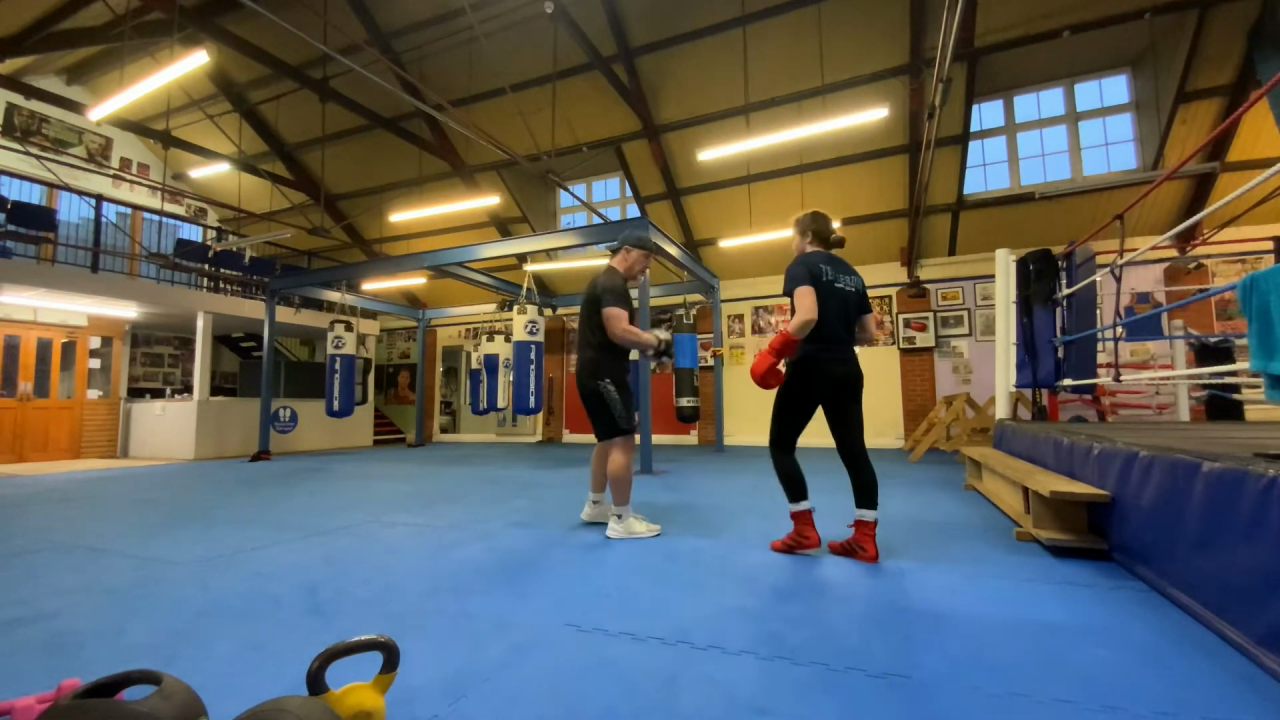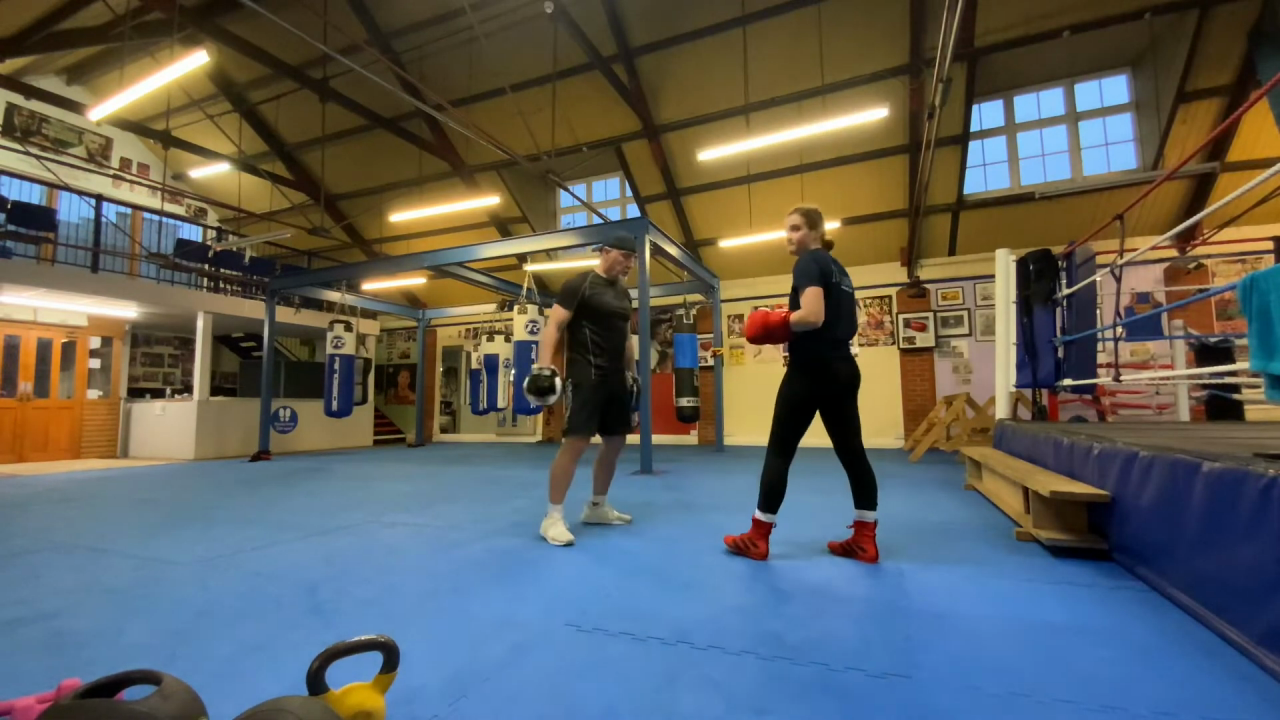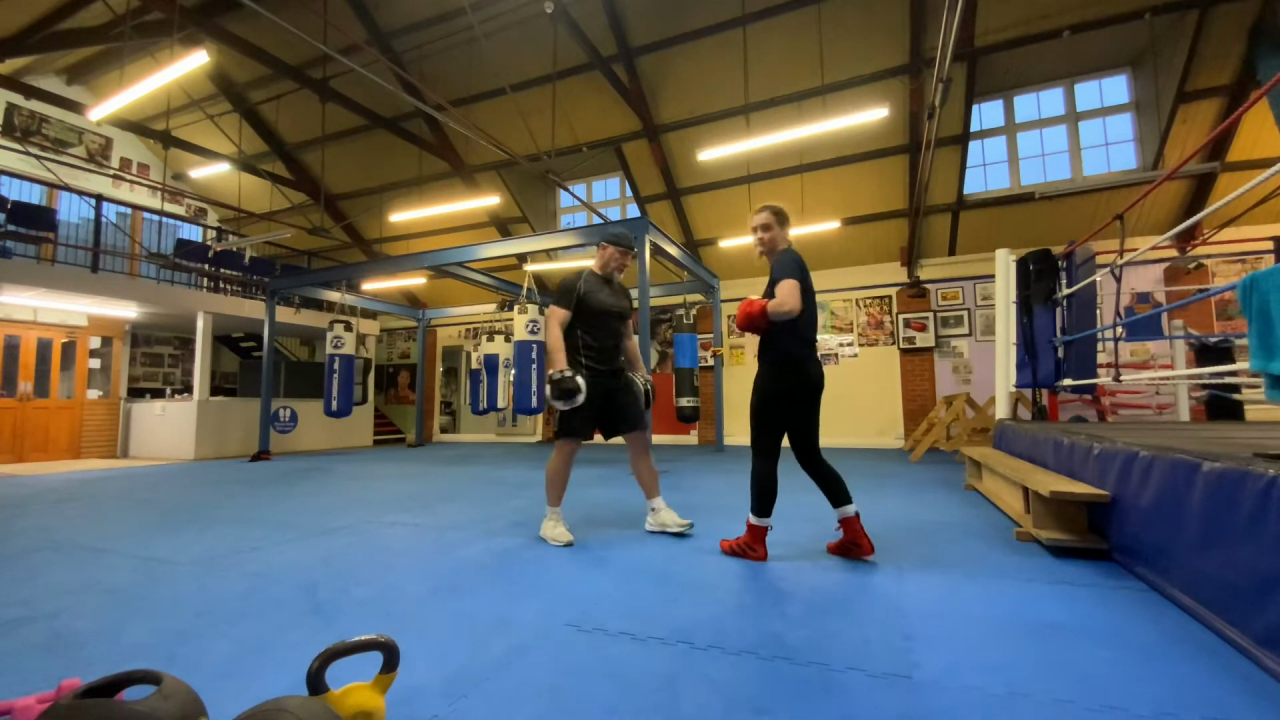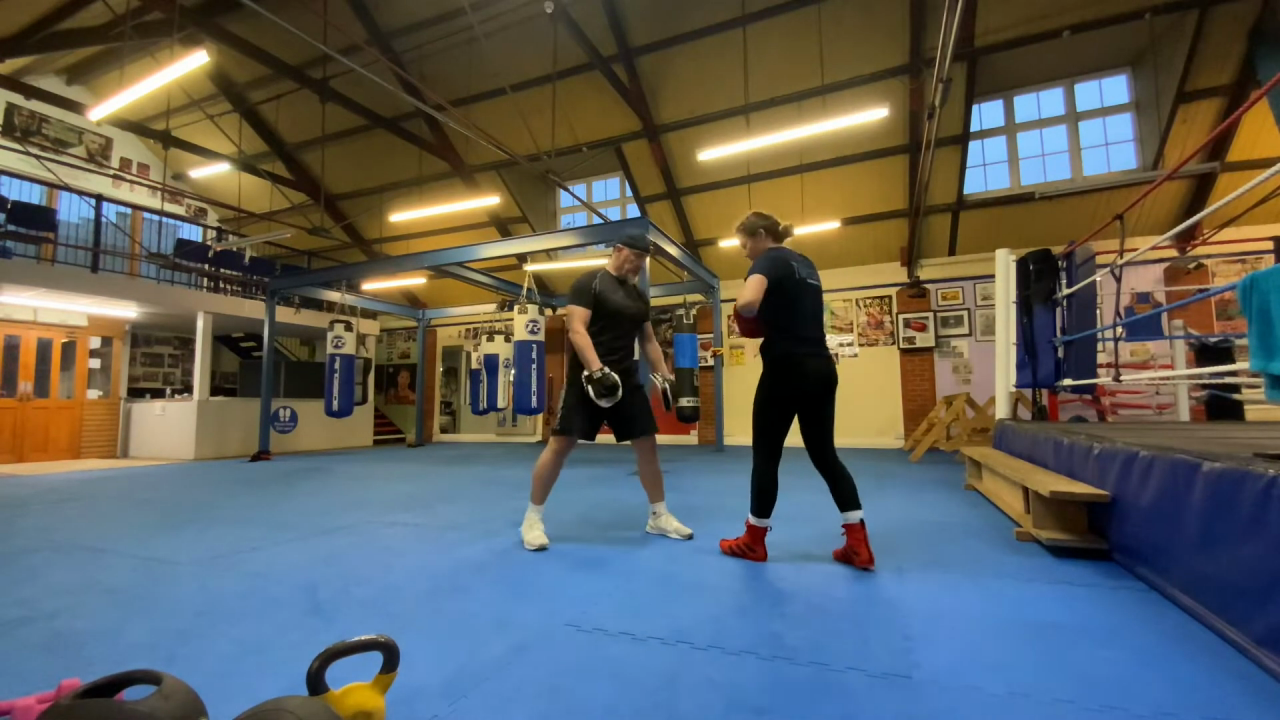
dt=0.4s
person 1, frame 1
left shoulder: (802, 266)
right shoulder: (851, 274)
left elbow: (807, 316)
right elbow: (868, 334)
left wrist: (774, 352)
left hip: (810, 370)
right hip: (847, 371)
left knee: (781, 445)
right knee: (854, 451)
left ankle: (804, 529)
right ankle: (865, 538)
person 1, frame 2
left shoulder: (809, 262)
right shoulder: (838, 270)
left elbow: (813, 317)
left wrist: (773, 323)
right wrist: (788, 329)
left hip: (812, 370)
right hip: (845, 370)
left knee: (780, 452)
right knee: (852, 452)
left ankle: (758, 537)
right ankle: (865, 540)
person 1, frame 3
left shoulder: (785, 261)
right shoulder: (789, 263)
left elbow: (789, 307)
left wrist: (756, 310)
right wrist: (761, 319)
left hip: (783, 370)
right hip: (806, 371)
left knee: (764, 454)
right knee: (809, 455)
left ankle: (754, 541)
right ankle: (855, 535)
person 1, frame 4
left shoulder: (770, 260)
right shoulder: (805, 264)
left elbow: (747, 302)
left wrist: (743, 316)
right wrist: (765, 322)
left hip: (786, 369)
right hip: (821, 368)
left knee: (766, 454)
right knee: (824, 453)
left ankle: (754, 541)
right ankle: (858, 543)
person 2, frame 1
left shoulder: (611, 284)
right shoulder: (611, 283)
right elbow: (619, 332)
left wrist: (650, 340)
right wrist: (656, 342)
left hip: (605, 372)
right hip: (602, 373)
left knee: (611, 440)
right knee: (623, 441)
left ankle: (595, 504)
right ankle: (622, 520)
person 2, frame 2
left shoulder: (623, 294)
right shoulder: (581, 285)
right elbow: (554, 326)
left wrist: (633, 373)
right wrist: (544, 365)
left hip: (615, 376)
right hip: (586, 376)
left knee: (615, 442)
right knee: (576, 442)
left ankle: (596, 507)
right ankle: (552, 517)
person 2, frame 3
left shoulder: (622, 292)
right shoulder: (574, 284)
right elbow: (554, 327)
left wrist: (641, 375)
right wrist: (560, 369)
left hip: (616, 376)
right hip: (583, 378)
left knee: (640, 439)
right knee: (567, 445)
left ankle: (658, 513)
right ankle: (552, 519)
person 2, frame 4
left shoulder: (639, 295)
right shoulder: (589, 283)
left elbow: (648, 340)
right elbow: (576, 329)
left wrist: (664, 375)
right wrist: (596, 370)
left hip: (626, 379)
right hip: (590, 377)
left knee: (647, 444)
right knee: (561, 444)
left ankle: (659, 516)
right ankle: (533, 518)
